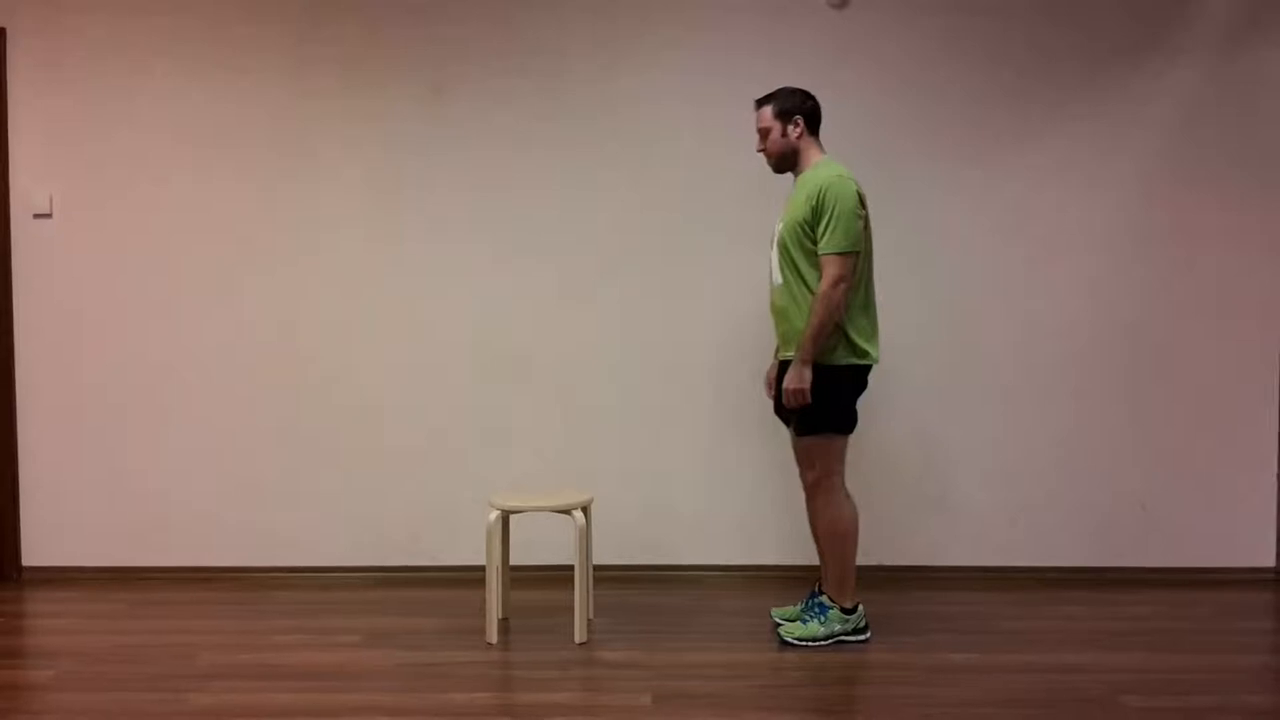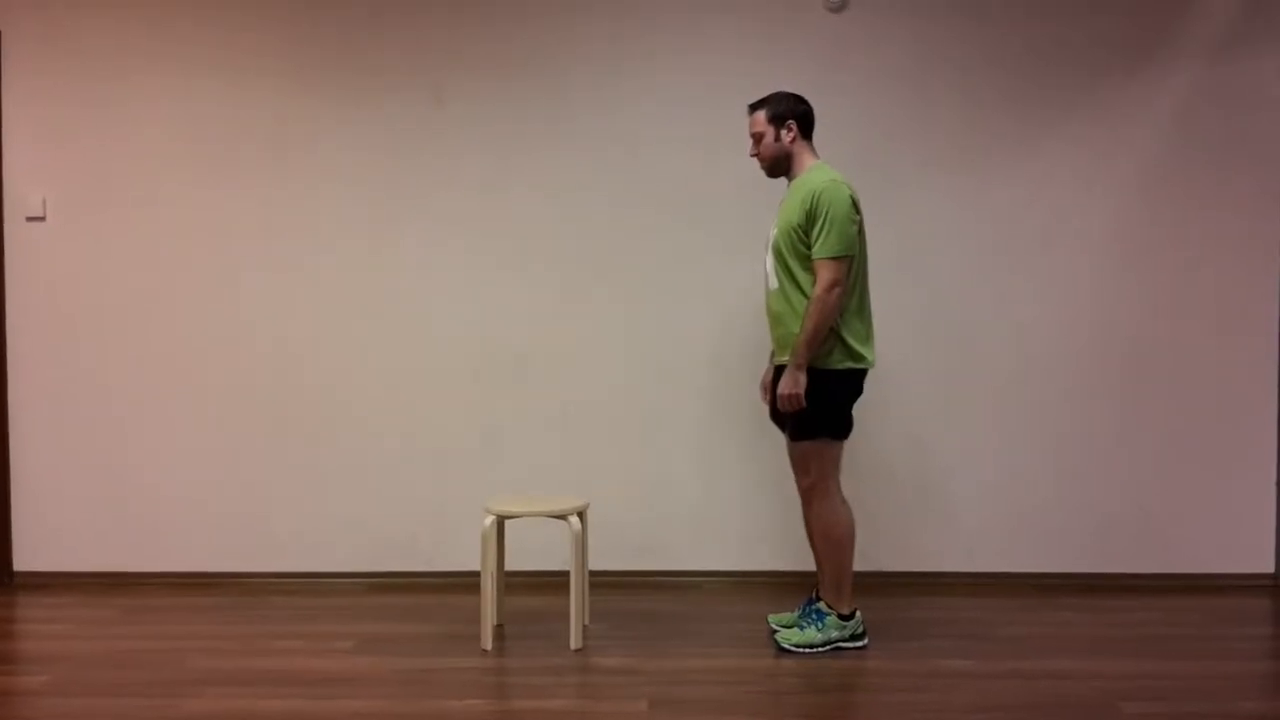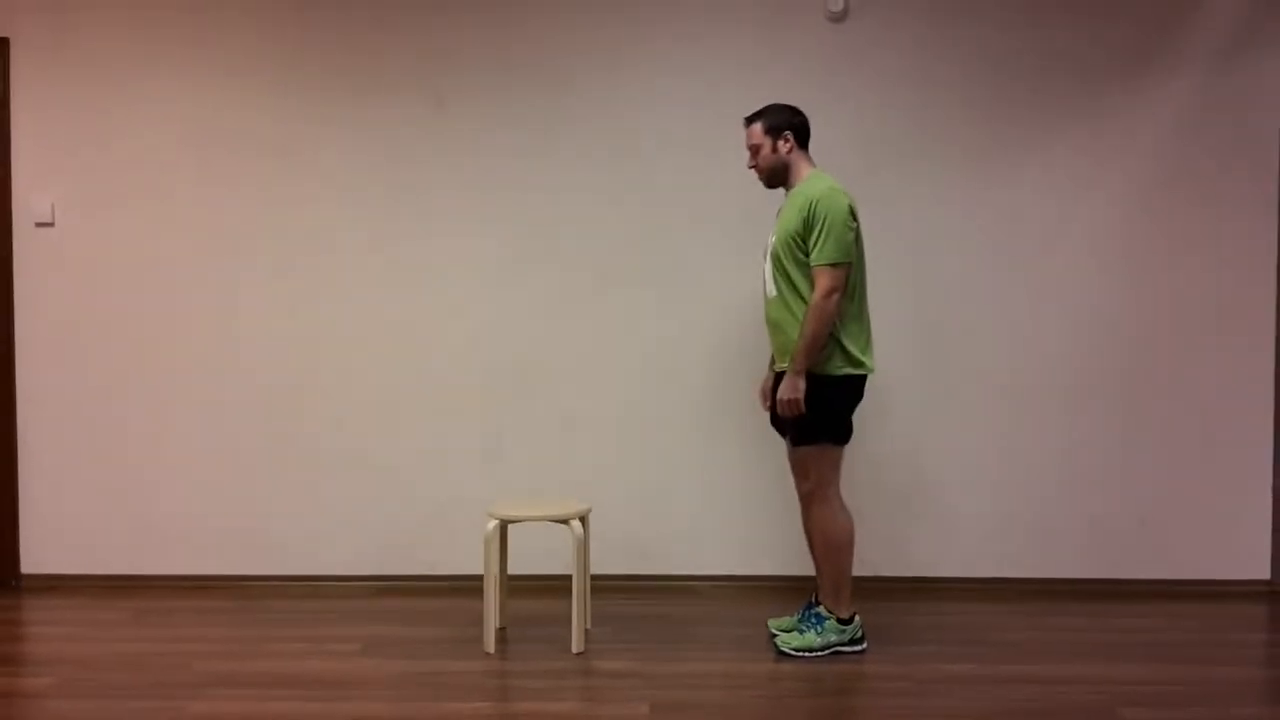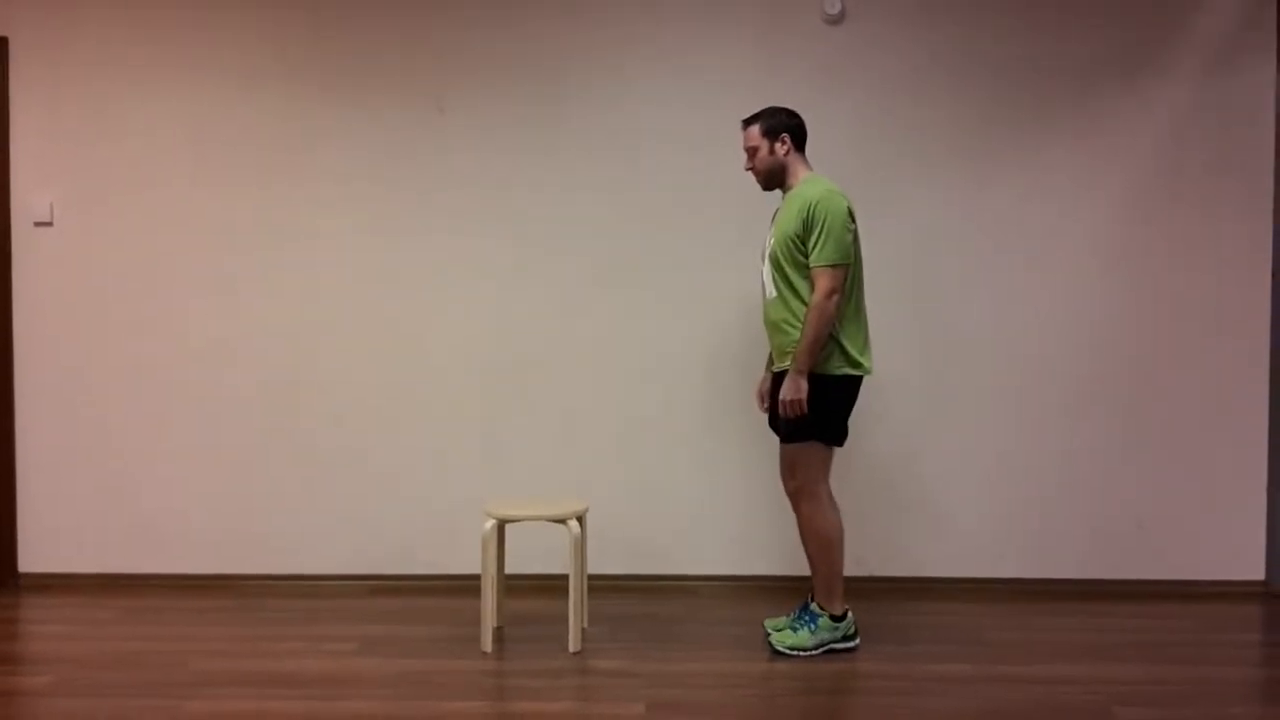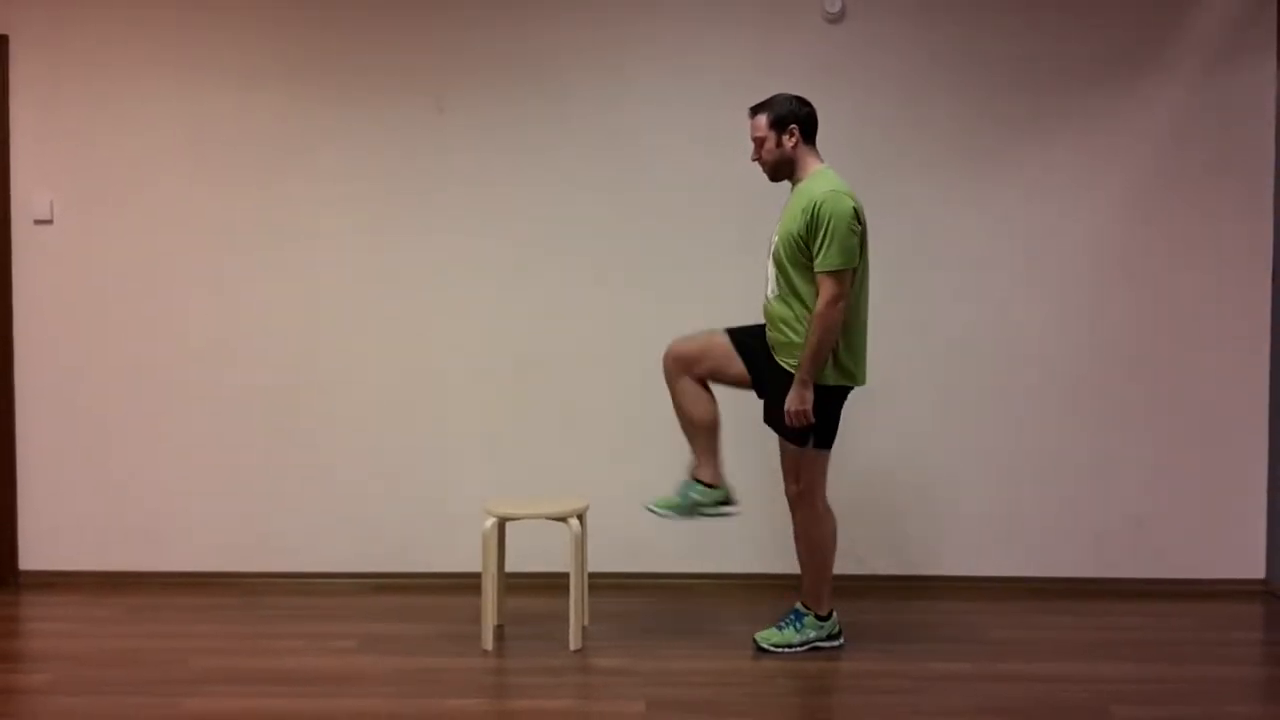
dt=1s
person 1, frame 1
left shoulder: (833, 186)
right shoulder: (803, 188)
left elbow: (836, 284)
left wrist: (802, 363)
right wrist: (781, 358)
left hip: (827, 365)
right hip: (805, 362)
left knee: (825, 482)
right knee: (815, 482)
left ankle: (844, 610)
right ankle: (829, 595)
person 1, frame 2
left shoulder: (827, 191)
right shoulder: (797, 193)
left elbow: (830, 289)
left wrist: (798, 368)
right wrist: (777, 363)
left hip: (823, 369)
right hip: (802, 366)
left knee: (821, 487)
right knee: (811, 486)
left ankle: (842, 616)
right ankle: (826, 602)
person 1, frame 3
left shoulder: (825, 200)
right shoulder: (793, 203)
left elbow: (828, 296)
left wrist: (797, 374)
right wrist: (776, 368)
left hip: (823, 375)
right hip: (801, 373)
left knee: (821, 493)
right knee: (810, 492)
left ankle: (842, 622)
right ankle: (825, 606)
person 1, frame 4
left shoulder: (823, 201)
right shoulder: (789, 206)
left elbow: (828, 296)
left wrist: (798, 374)
right wrist: (772, 369)
left hip: (821, 373)
right hip: (798, 371)
left knee: (805, 487)
right knee: (807, 487)
left ankle: (833, 618)
right ankle: (824, 607)
person 1, frame 5
left shoulder: (831, 200)
right shoulder: (803, 192)
left elbow: (834, 299)
left wrist: (803, 382)
left hip: (810, 360)
right hip: (779, 344)
left knee: (802, 489)
right knee: (682, 356)
left ankle: (817, 617)
right ankle: (709, 484)
